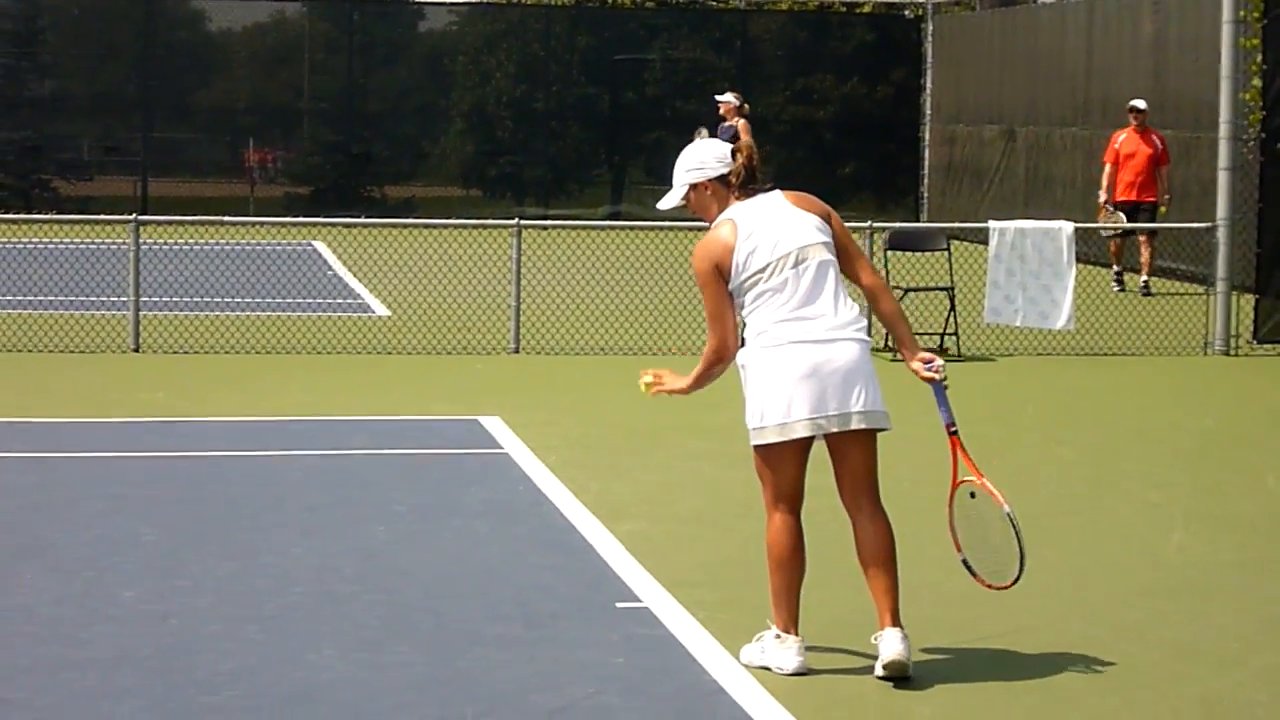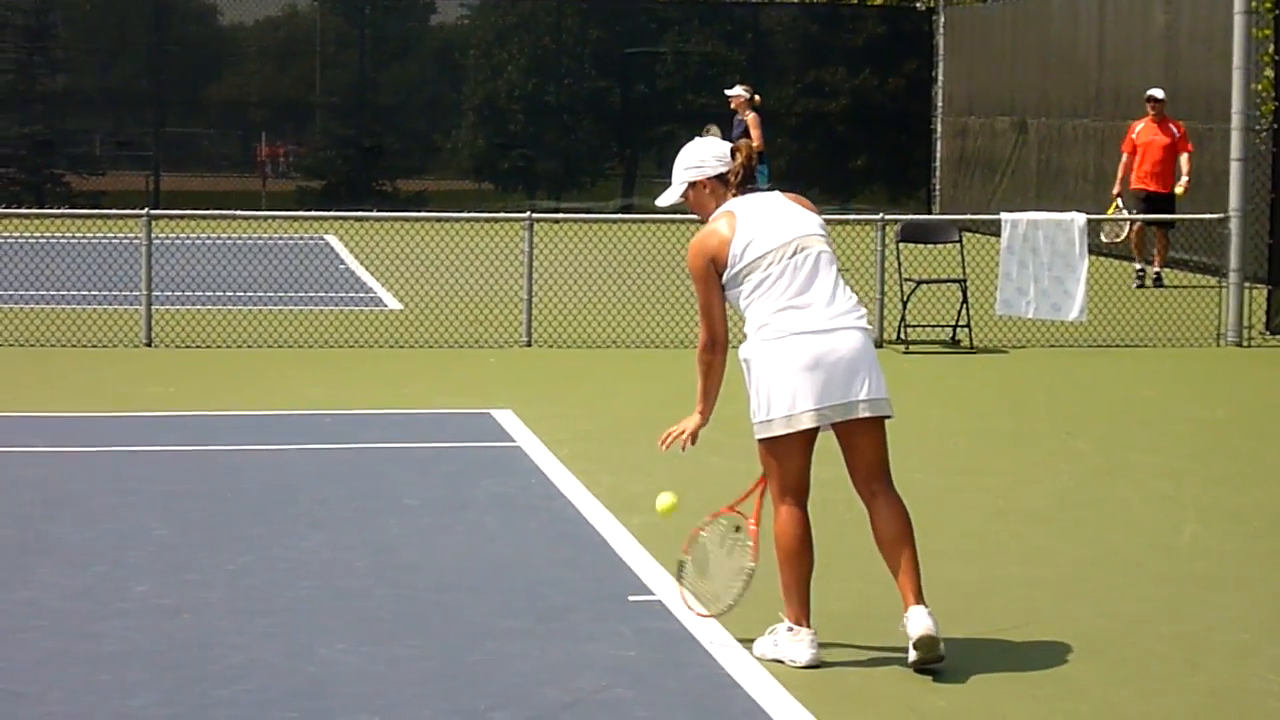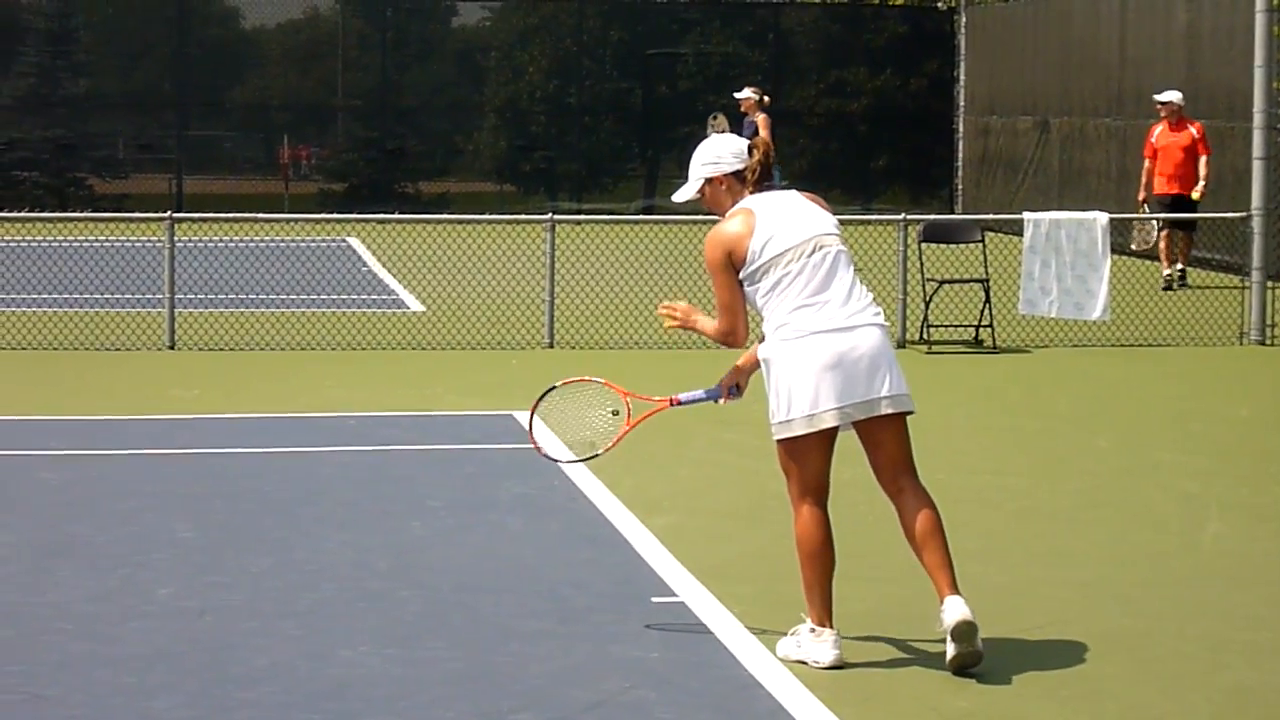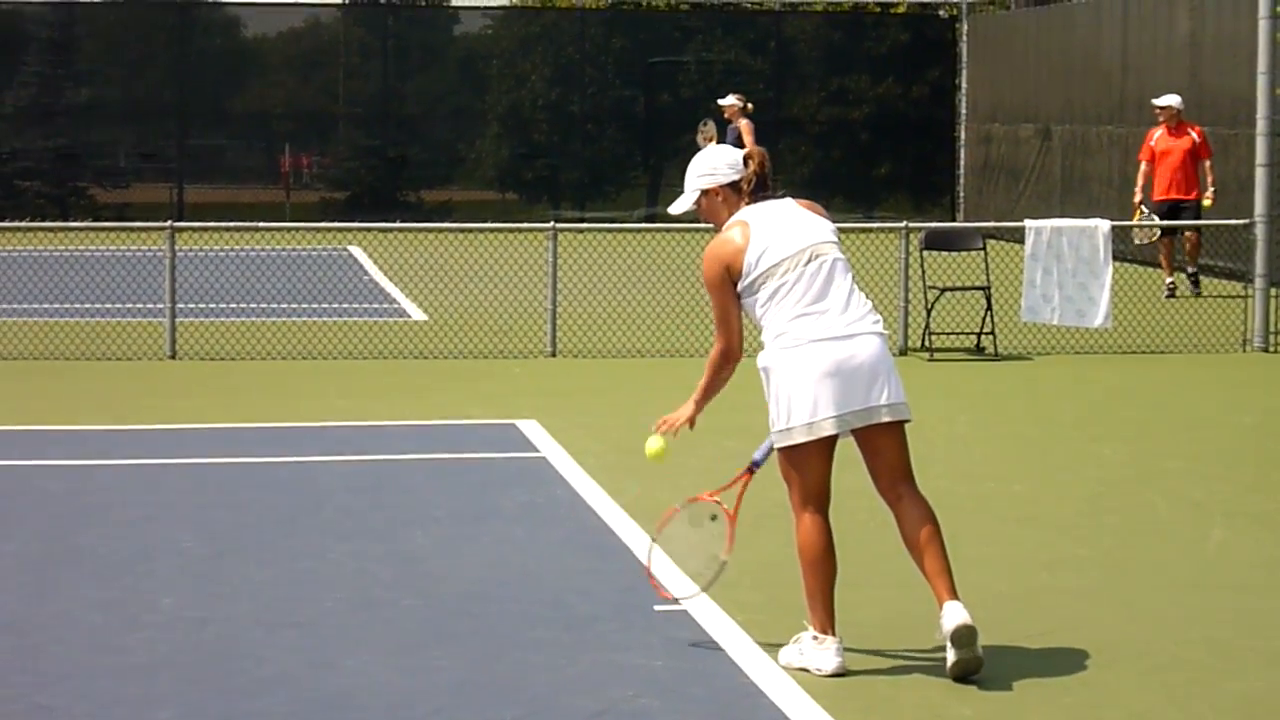
dt=0.3s
person 1, frame 1
left shoulder: (712, 246)
right shoulder: (806, 204)
left elbow: (723, 345)
right elbow: (868, 278)
left wrist: (687, 382)
right wrist: (910, 348)
left hip: (779, 368)
right hip: (847, 357)
left knee: (783, 509)
right knee: (864, 502)
left ankle: (785, 639)
right ankle: (891, 633)
person 1, frame 2
left shoulder: (707, 241)
right shoulder: (799, 205)
left elbow: (714, 342)
left wrist: (701, 415)
left hip: (785, 360)
right hip: (851, 344)
left knee: (789, 500)
right knee: (877, 488)
left ankle: (797, 632)
right ankle: (917, 612)
person 1, frame 3
left shoulder: (723, 237)
right shoulder: (812, 203)
left elbow: (733, 332)
left wrist: (693, 320)
right wrist: (747, 364)
left hip: (803, 361)
right hip: (868, 340)
left knee: (808, 501)
right knee: (903, 485)
left ankle: (821, 634)
right ankle: (953, 602)
person 1, frame 4
left shoulder: (721, 250)
right shoulder: (812, 211)
left elbow: (728, 350)
left wrist: (693, 408)
left hip: (802, 366)
right hip: (867, 349)
left knee: (810, 509)
right knee: (901, 491)
left ankle: (822, 640)
right ankle: (952, 609)
person 2, frame 1
left shoulder: (1157, 139)
right shoulder: (1119, 137)
left elbow: (1163, 169)
right elbow: (1109, 167)
left wrist: (1165, 194)
right wrist: (1104, 192)
left hip: (1147, 199)
right hip: (1121, 198)
left knee: (1145, 238)
right knee: (1117, 240)
left ankle: (1144, 281)
right ankle: (1117, 271)
person 2, frame 2
left shoulder: (1176, 128)
right shoulder: (1137, 127)
left elbow: (1184, 155)
right elbow: (1126, 158)
left wrist: (1185, 177)
right wrist: (1118, 183)
left hip: (1165, 189)
right hip: (1139, 187)
left knee: (1162, 232)
right knee: (1137, 226)
left ankle: (1157, 272)
right ankle: (1139, 268)
person 2, frame 3
left shoulder: (1194, 129)
right shoulder: (1156, 131)
left elbow: (1203, 157)
right elbow: (1149, 163)
left wrist: (1202, 182)
right wrist: (1143, 189)
left hip: (1187, 191)
right hip: (1162, 191)
left knee: (1185, 234)
right knee: (1164, 232)
left ankle: (1181, 269)
right ankle: (1167, 275)
person 2, frame 4
left shoulder: (1195, 132)
right shoulder: (1154, 134)
left elbow: (1205, 162)
right elbow: (1145, 165)
left wrist: (1210, 188)
right wrist: (1139, 190)
left hip: (1189, 196)
right hip: (1162, 197)
left knee: (1192, 235)
right knee: (1165, 240)
left ankle: (1192, 270)
right ankle: (1169, 283)
